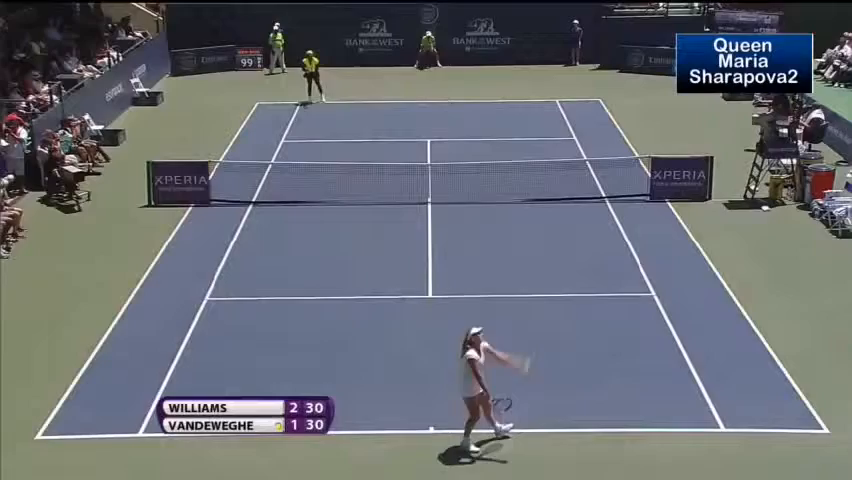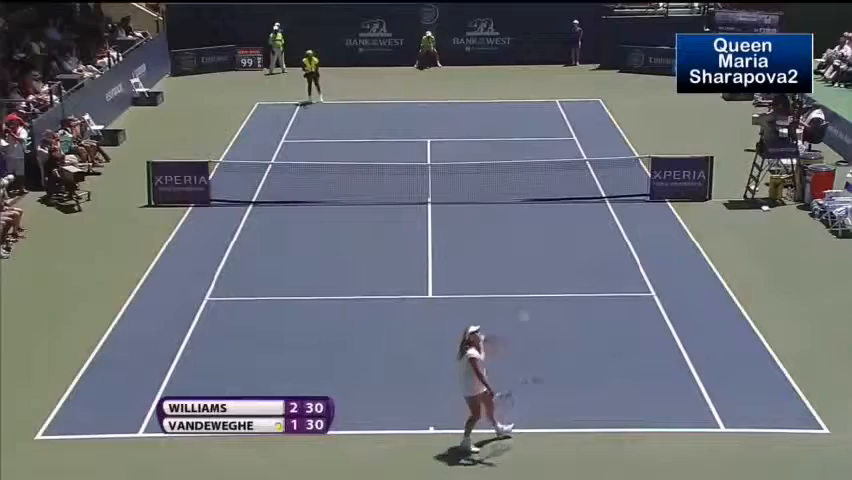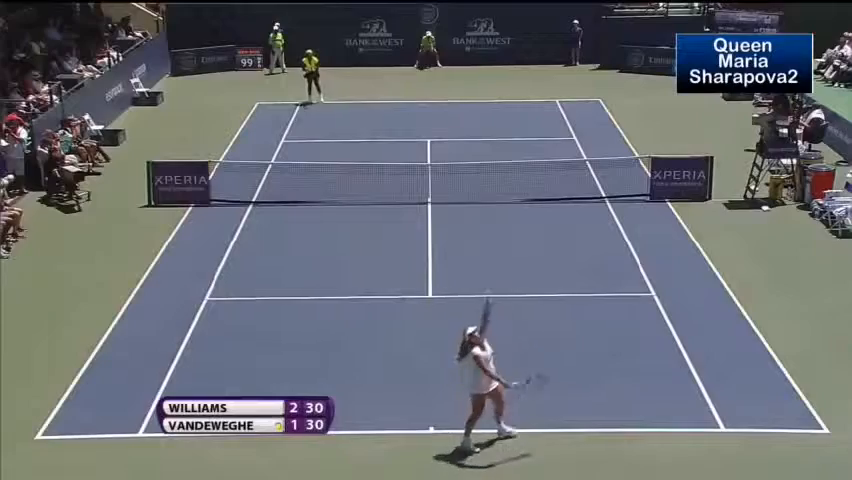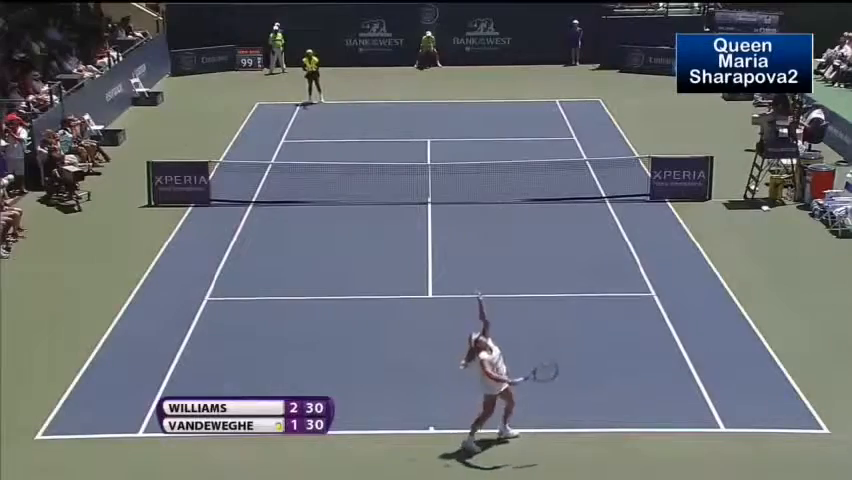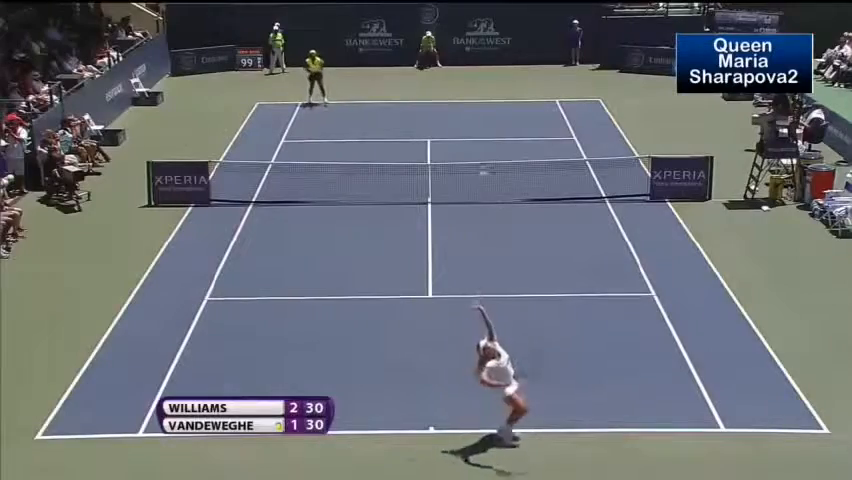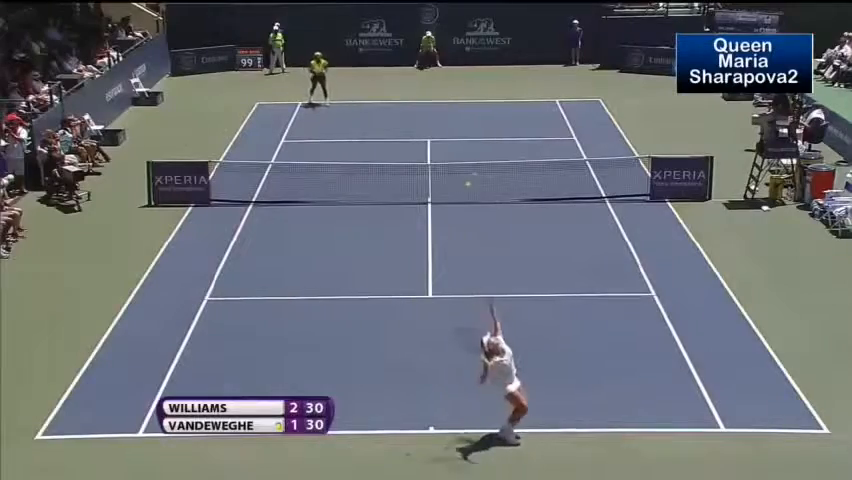
dt=0.2s
person 1, frame 1
left shoulder: (483, 346)
right shoulder: (471, 355)
left elbow: (496, 354)
right elbow: (478, 375)
left wrist: (511, 362)
right wrist: (487, 391)
left hip: (478, 387)
right hip: (470, 390)
left knee: (488, 407)
right knee: (475, 416)
left ankle: (498, 428)
right ankle: (466, 442)
person 1, frame 2
left shoulder: (480, 343)
right shoulder: (471, 353)
right elbow: (479, 374)
right wrist: (490, 389)
left hip: (481, 386)
right hip: (472, 388)
left knee: (490, 406)
right knee: (476, 415)
left ankle: (498, 428)
right ankle: (465, 442)
person 1, frame 3
left shoulder: (482, 339)
right shoulder: (475, 353)
left elbow: (485, 322)
right elbow: (486, 371)
left wrist: (487, 306)
right wrist: (502, 382)
left hip: (492, 383)
right hip: (479, 387)
left knee: (500, 404)
right knee: (476, 414)
left ankle: (501, 429)
right ankle: (466, 442)
person 1, frame 4
left shoulder: (487, 340)
right shoulder: (482, 357)
left elbow: (486, 322)
right elbow: (489, 375)
left wrist: (481, 304)
right wrist: (508, 380)
left hip: (503, 382)
right hip: (492, 387)
left knee: (511, 404)
right knee: (486, 414)
left ankle: (504, 429)
right ankle: (468, 441)
person 1, frame 5
left shoulder: (494, 345)
right shoulder: (489, 364)
left elbow: (490, 327)
right elbow: (482, 380)
left wrist: (482, 311)
right wrist: (499, 384)
left hip: (511, 383)
right hip: (505, 389)
left knee: (520, 408)
right knee: (522, 409)
left ankle: (505, 430)
right ankle: (504, 431)
person 1, frame 6
left shoulder: (499, 341)
right shoulder: (492, 361)
left elbow: (496, 326)
right elbow: (483, 378)
left wrist: (492, 307)
right wrist: (486, 365)
left hip: (513, 381)
right hip: (507, 385)
left knee: (521, 407)
right knee: (523, 408)
left ankle: (508, 429)
right ankle: (506, 432)
